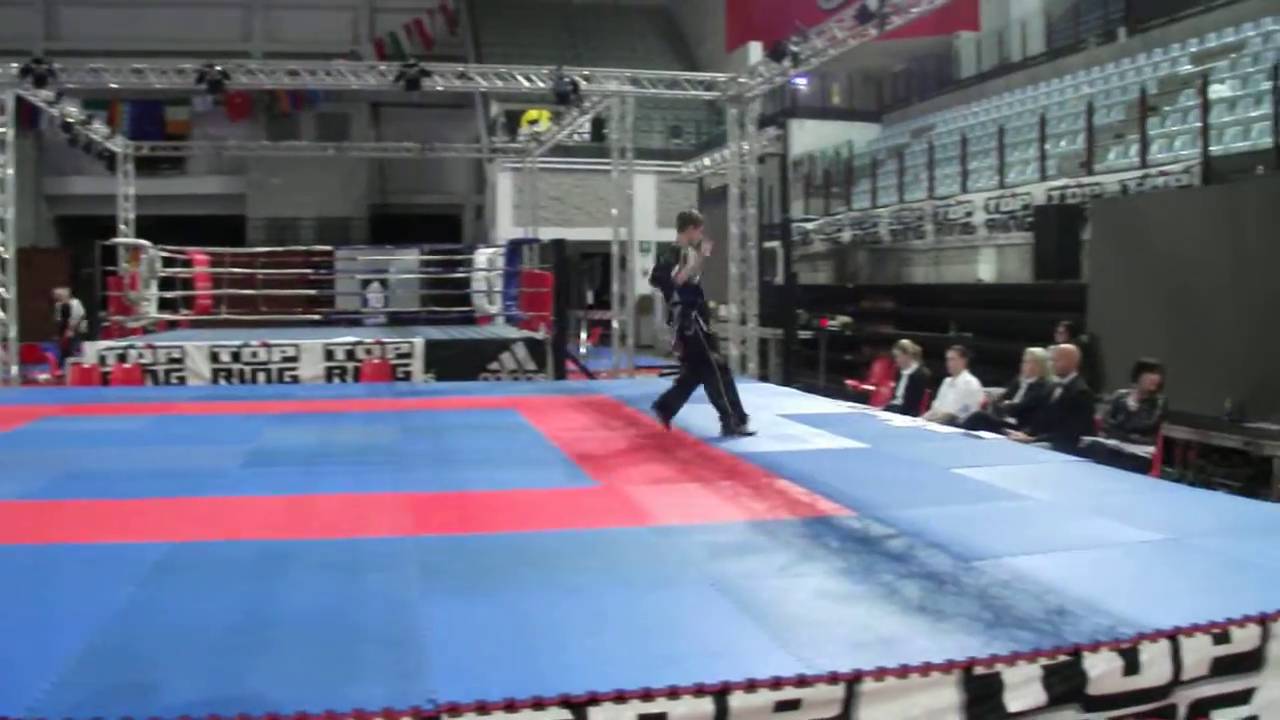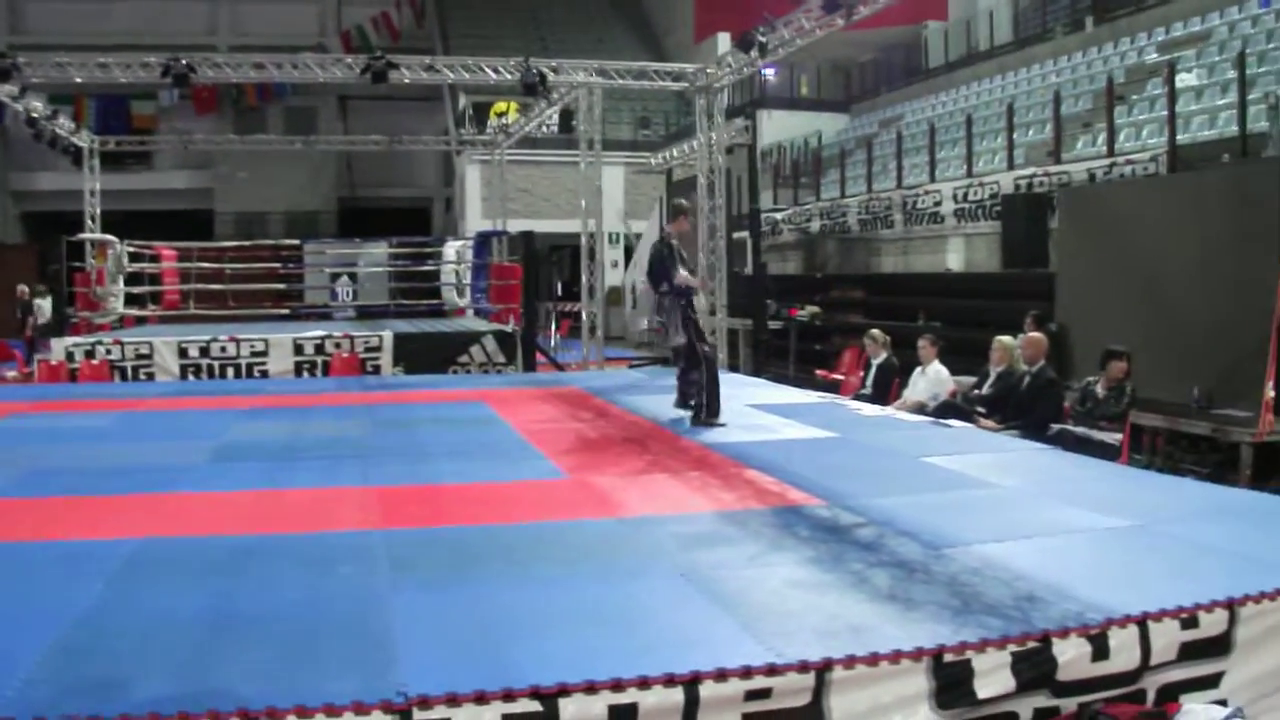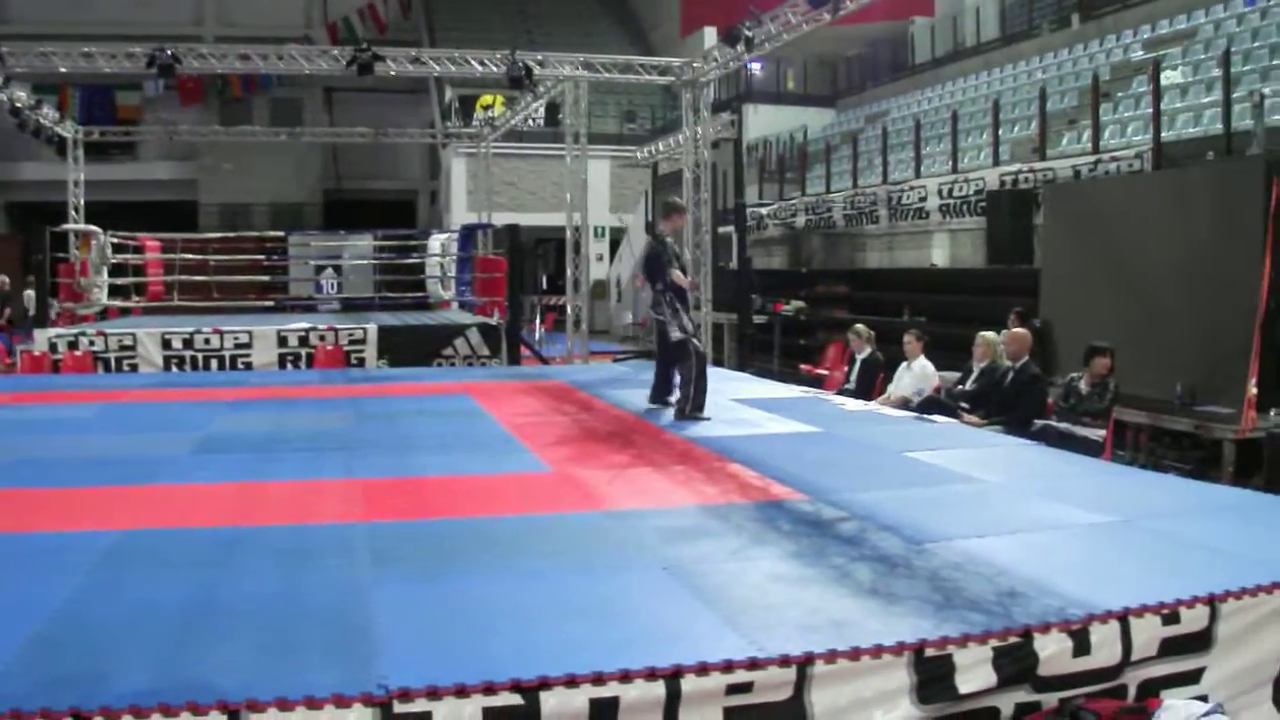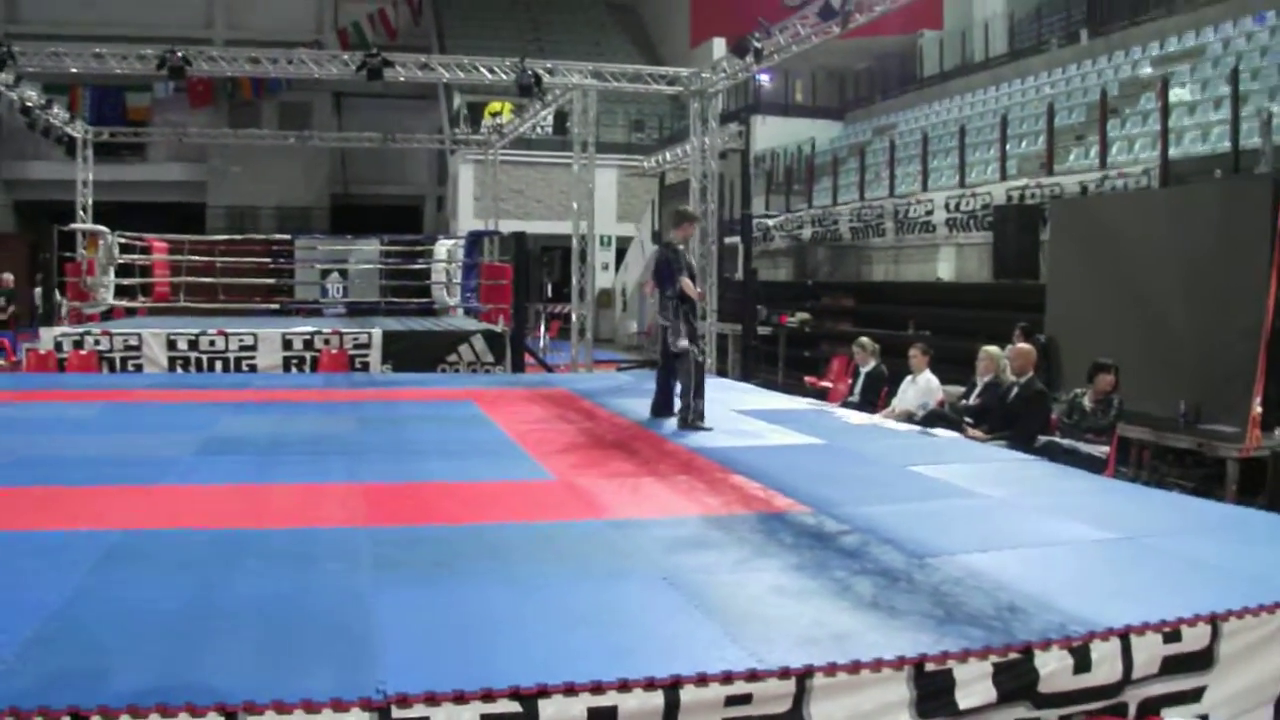
dt=0.2s
person 1, frame 1
left shoulder: (672, 254)
right shoulder: (680, 253)
left elbow: (656, 280)
right elbow: (680, 279)
right wrist: (699, 254)
left hip: (683, 319)
right hip: (691, 320)
left knee: (693, 371)
right knee: (716, 369)
left ankle: (665, 408)
right ankle: (733, 422)
person 1, frame 2
left shoulder: (664, 243)
right shoulder: (668, 245)
left elbow: (658, 275)
right elbow: (676, 276)
right wrist: (694, 282)
left hip: (673, 306)
right hip: (678, 307)
left knee: (688, 355)
right knee: (703, 358)
left ankle: (684, 397)
right ankle: (704, 414)
person 1, frame 3
left shoulder: (656, 241)
right shoulder: (663, 243)
left elbow: (649, 273)
right elbow: (672, 272)
right wrist: (687, 284)
left hip: (663, 304)
right hip: (672, 305)
left knee: (668, 352)
right knee: (693, 354)
left ankle: (659, 394)
right ankle: (688, 407)
person 1, frame 4
left shoulder: (664, 249)
right shoulder: (676, 251)
left elbow: (655, 280)
right elbow: (682, 279)
left wrist: (652, 287)
right wrist: (696, 295)
left hip: (669, 312)
right hip: (680, 312)
left knee: (669, 361)
right knee: (692, 363)
left ankle: (661, 406)
right ankle: (689, 416)
